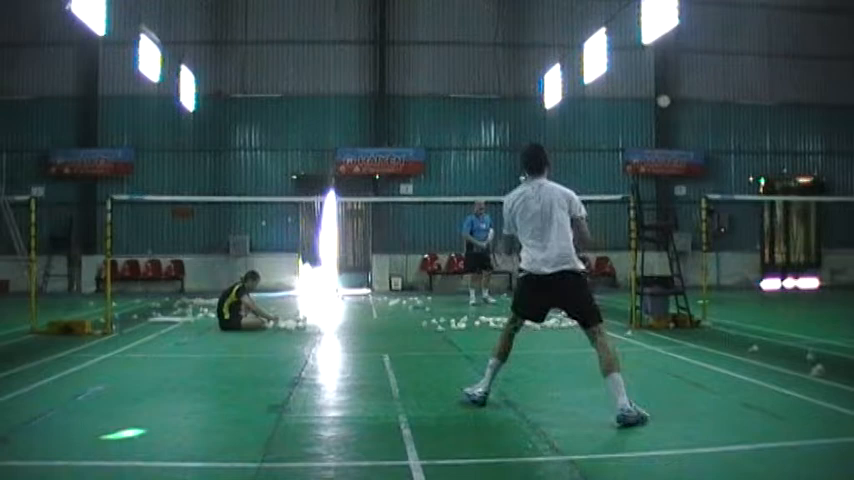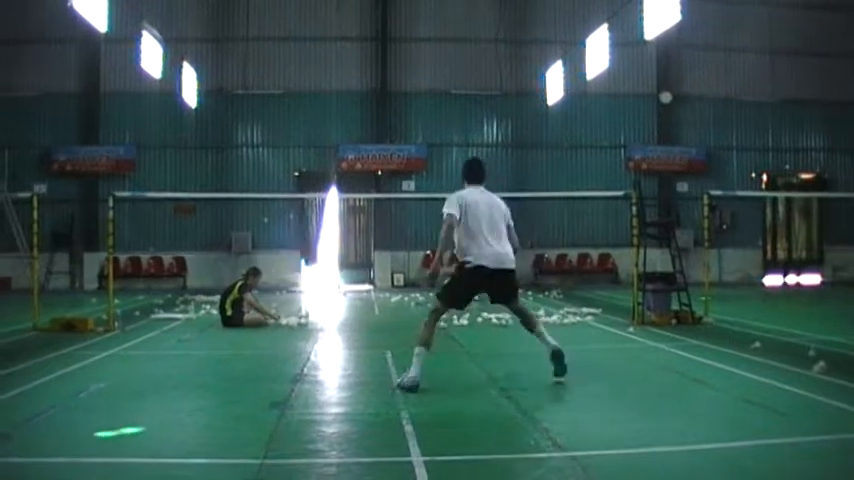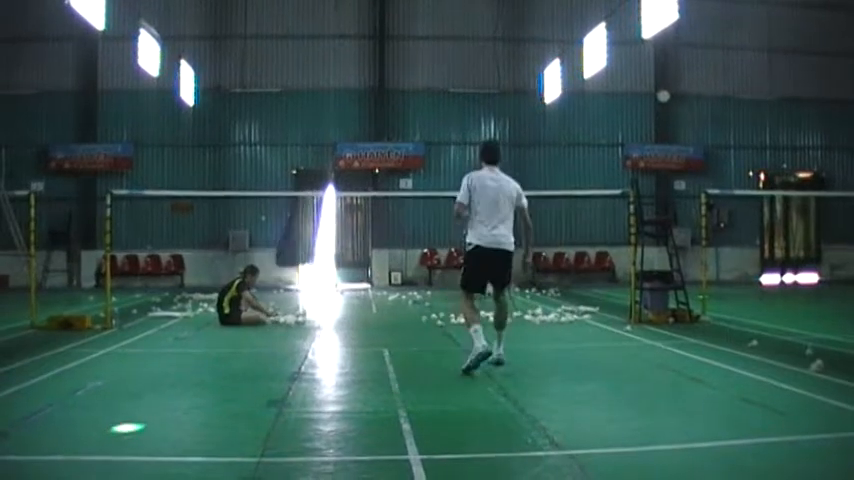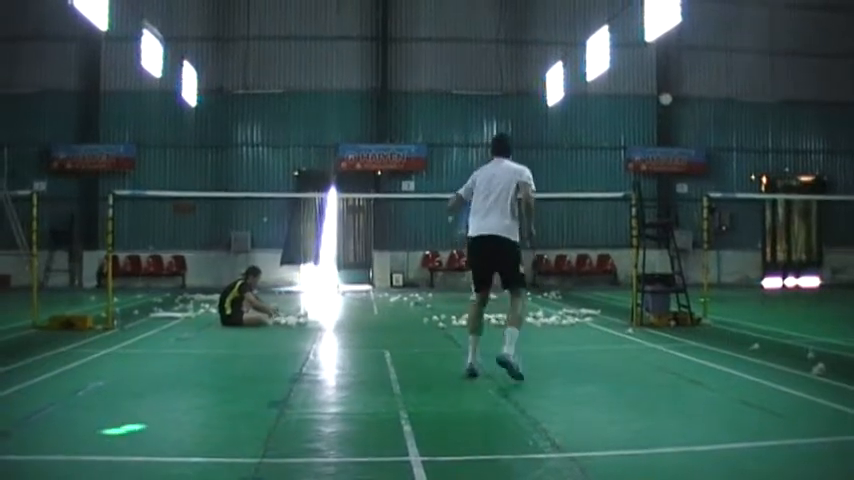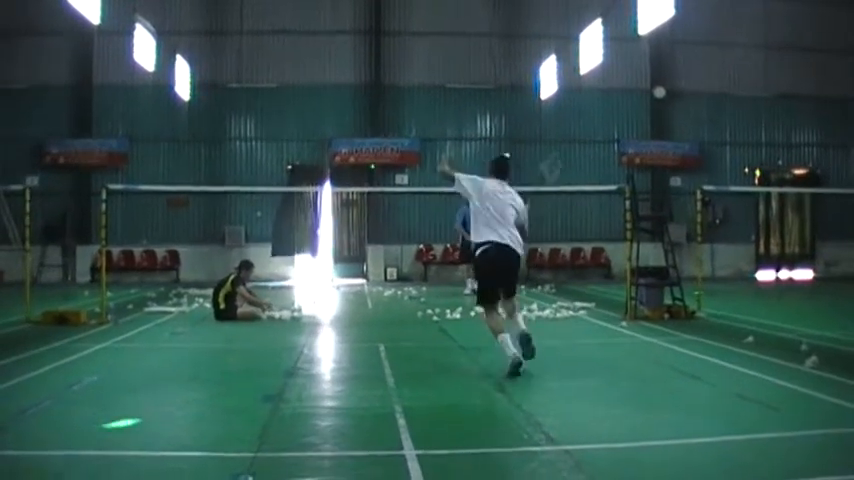
dt=0.5s
person 1, frame 1
left shoulder: (512, 200)
right shoulder: (566, 195)
left elbow: (505, 238)
right elbow: (585, 239)
left hip: (532, 274)
right hip: (568, 272)
left knee: (512, 326)
right knee: (597, 334)
left ankle: (484, 388)
right ankle: (623, 406)
person 1, frame 2
left shoulder: (457, 198)
right shoulder: (499, 202)
left elbow: (449, 225)
right elbow: (515, 243)
left wrist: (437, 259)
left hip: (474, 265)
right hip: (505, 265)
left knee: (435, 313)
right knee: (518, 308)
left ankle: (413, 374)
right ankle: (551, 346)
person 1, frame 3
left shoulder: (472, 178)
right shoulder: (513, 185)
left elbow: (459, 211)
right elbow: (527, 223)
left wrist: (466, 218)
right wrist: (526, 251)
left hip: (479, 246)
right hip: (505, 248)
left knee: (468, 298)
right knee: (500, 296)
left ankle: (480, 344)
right ankle: (499, 350)
person 1, frame 4
left shoulder: (479, 173)
right shoulder: (520, 171)
left elbow: (453, 205)
right elbow: (527, 198)
right wrist: (529, 226)
left hip: (477, 238)
right hip: (505, 238)
left knee: (480, 297)
right knee: (517, 294)
left ankle: (472, 360)
right ankle: (508, 352)
person 1, frame 5
left shoulder: (478, 184)
right shoulder: (515, 197)
left elbow: (445, 172)
right elbow: (523, 228)
left wrist: (443, 163)
left hip: (488, 249)
right hip: (513, 250)
left knee: (490, 309)
right knee: (508, 300)
left ankle: (513, 354)
right ankle: (521, 329)
